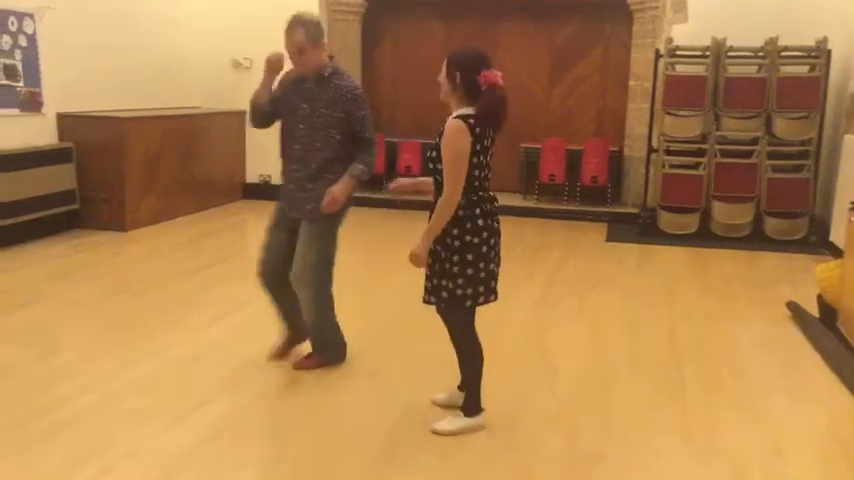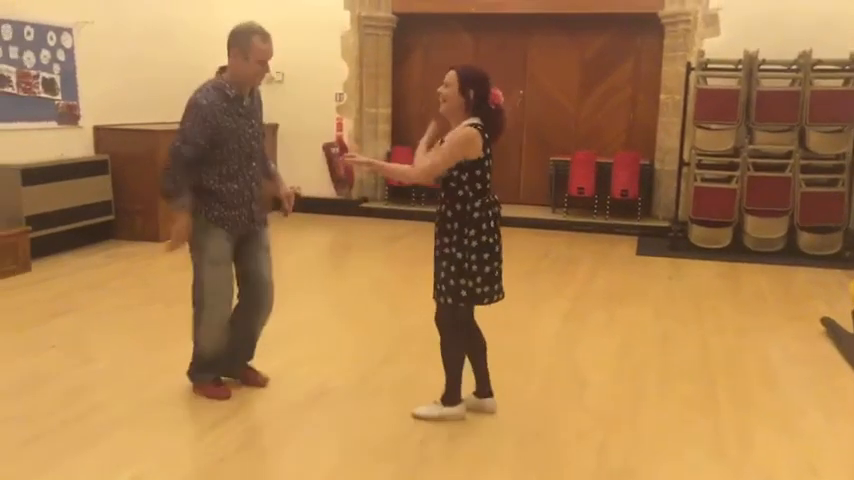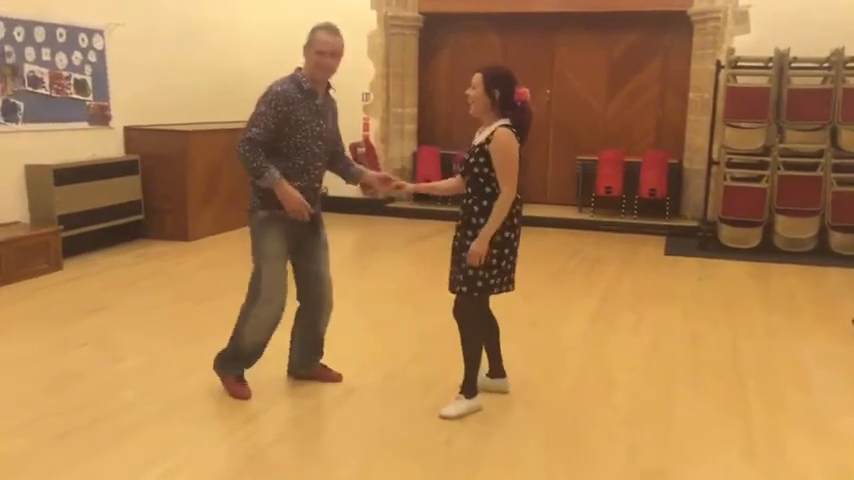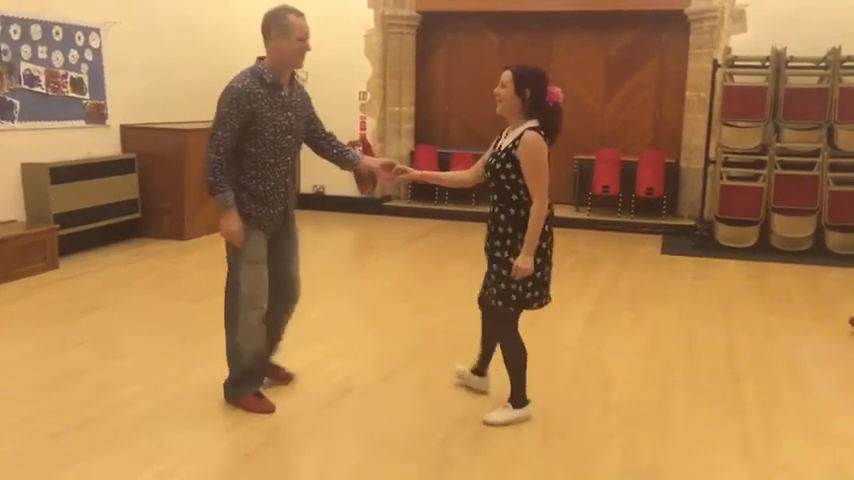
dt=1s
person 1, frame 1
left shoulder: (346, 89)
right shoulder: (290, 83)
left elbow: (366, 146)
right elbow: (259, 119)
left wrist: (345, 183)
right wrist: (269, 77)
left hip: (324, 199)
right hip: (290, 196)
left knee: (309, 277)
right knee: (270, 270)
left ankle: (329, 349)
right ankle: (298, 327)
person 1, frame 2
left shoulder: (253, 96)
right shoulder: (206, 102)
right elbow: (179, 162)
left wrist: (277, 181)
right wrist: (181, 214)
left hip: (252, 214)
right hip: (213, 217)
left knee: (260, 294)
right knee: (214, 300)
left ankle: (235, 360)
right ankle: (205, 373)
person 1, frame 3
left shoulder: (329, 104)
right shoulder: (280, 94)
left elbow: (333, 157)
right elbow: (250, 148)
left wrist: (365, 176)
right wrist: (280, 187)
left hip: (309, 213)
right hip: (272, 212)
left knee: (319, 293)
right knee: (269, 295)
left ankle: (305, 361)
right ankle: (231, 365)
person 1, frame 4
left shoulder: (297, 93)
right shoulder: (242, 90)
left elbow: (321, 140)
right elbow: (218, 154)
left wrist: (366, 162)
right wrist: (227, 210)
left hip: (282, 212)
right hip: (248, 213)
left knee: (286, 290)
right knee: (249, 299)
left ankle: (262, 359)
right ankle: (241, 384)
person 2, frame 1
left shoulder: (457, 126)
right shoulder: (476, 121)
left elbow: (452, 193)
left wrist: (425, 241)
right wrist: (416, 183)
left hip: (461, 232)
right hip: (473, 228)
left knee: (458, 317)
right knee: (454, 311)
left ankle: (473, 410)
right ankle: (466, 390)
person 2, frame 2
left shoulder: (468, 135)
right shoulder: (456, 134)
left elbow: (421, 174)
right elbow: (414, 173)
left wrist: (427, 139)
right wrist: (371, 163)
left hip: (470, 236)
right hip: (459, 234)
left knee: (448, 317)
right knee: (461, 317)
left ankle: (451, 401)
right ankle: (483, 395)
person 2, frame 3
left shoulder: (503, 136)
right shoulder: (483, 133)
left elbow: (508, 194)
right elbow: (464, 183)
left wrist: (484, 239)
right wrist: (416, 187)
left hip: (492, 233)
right hip: (474, 228)
left knee: (465, 309)
right knee: (477, 307)
left ankle: (469, 394)
right ankle: (496, 375)
person 2, frame 4
left shoulder: (531, 140)
right shoulder: (507, 135)
left elbow: (540, 202)
right elbow: (472, 176)
left wrist: (528, 253)
right wrist: (421, 176)
left hip: (522, 240)
right hip: (502, 236)
left knee: (503, 318)
right knee: (490, 306)
left ankle: (519, 403)
right ankle: (479, 372)
